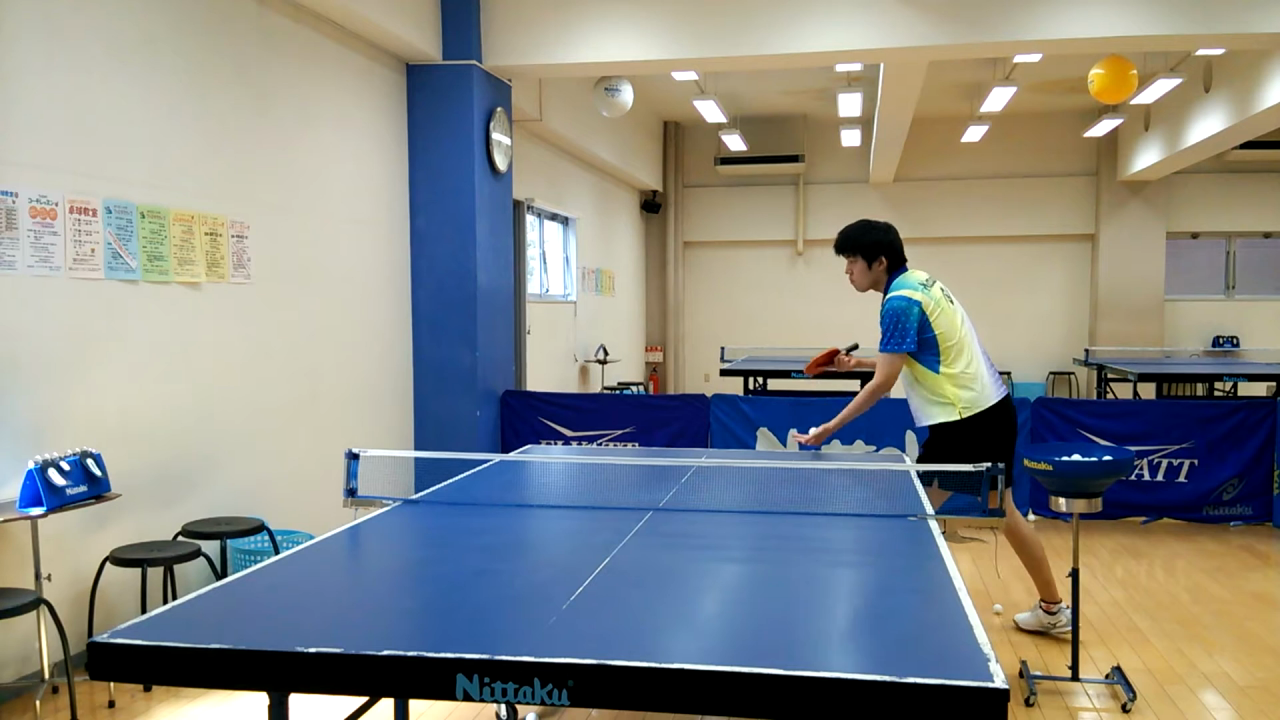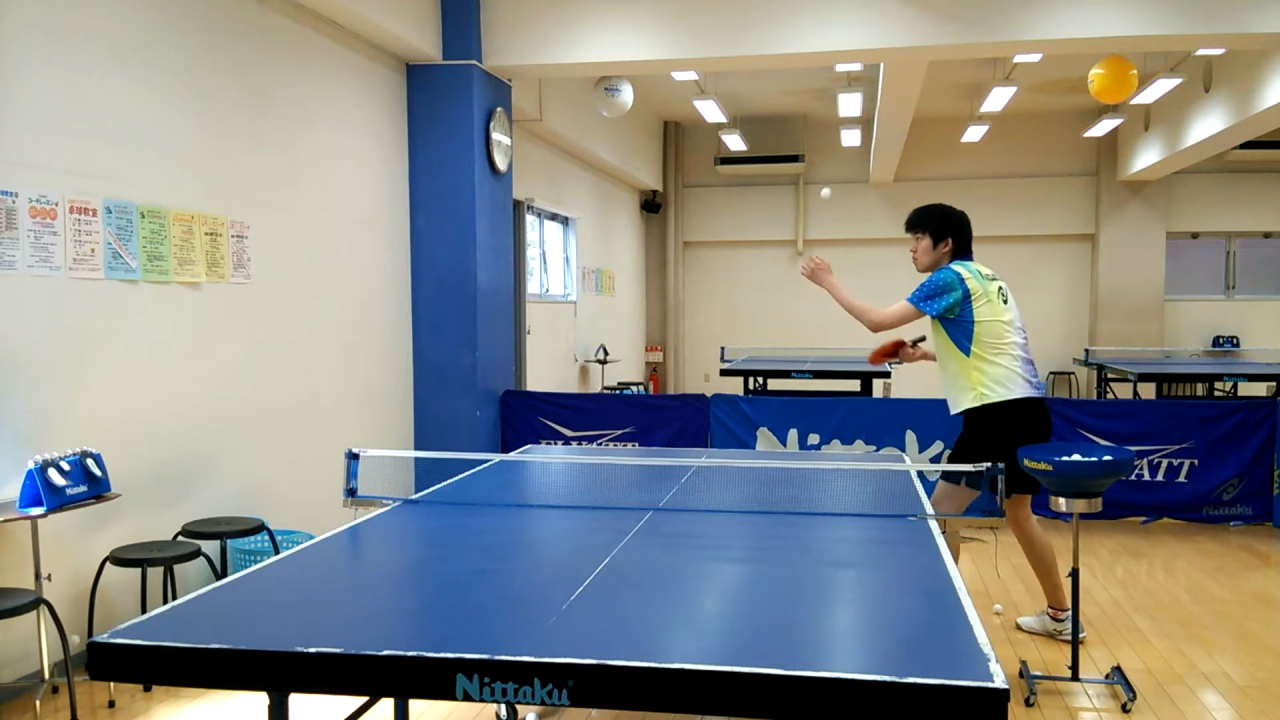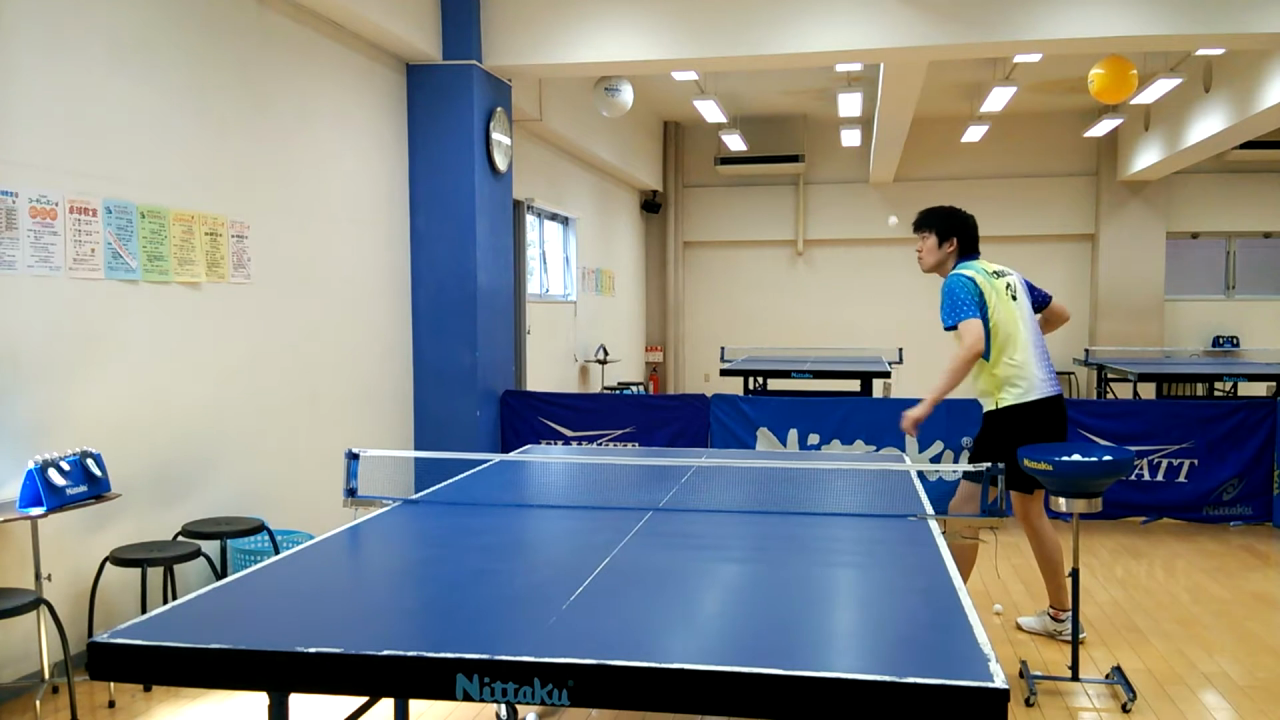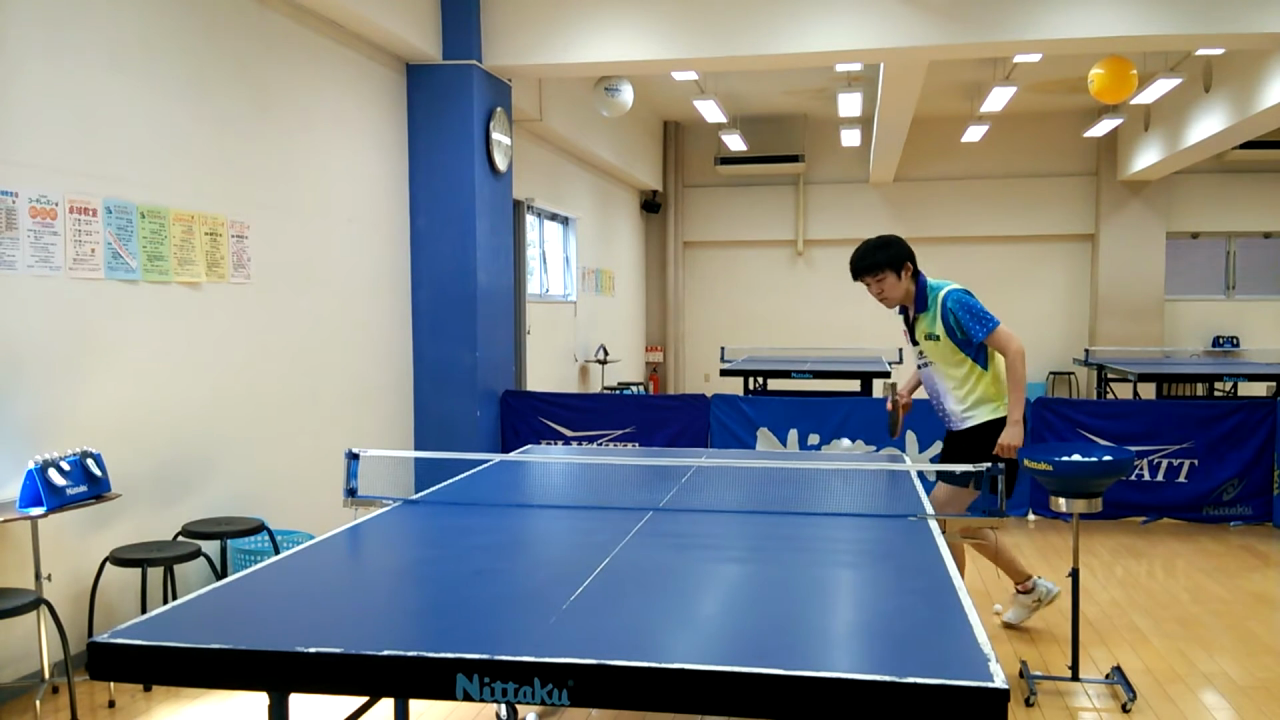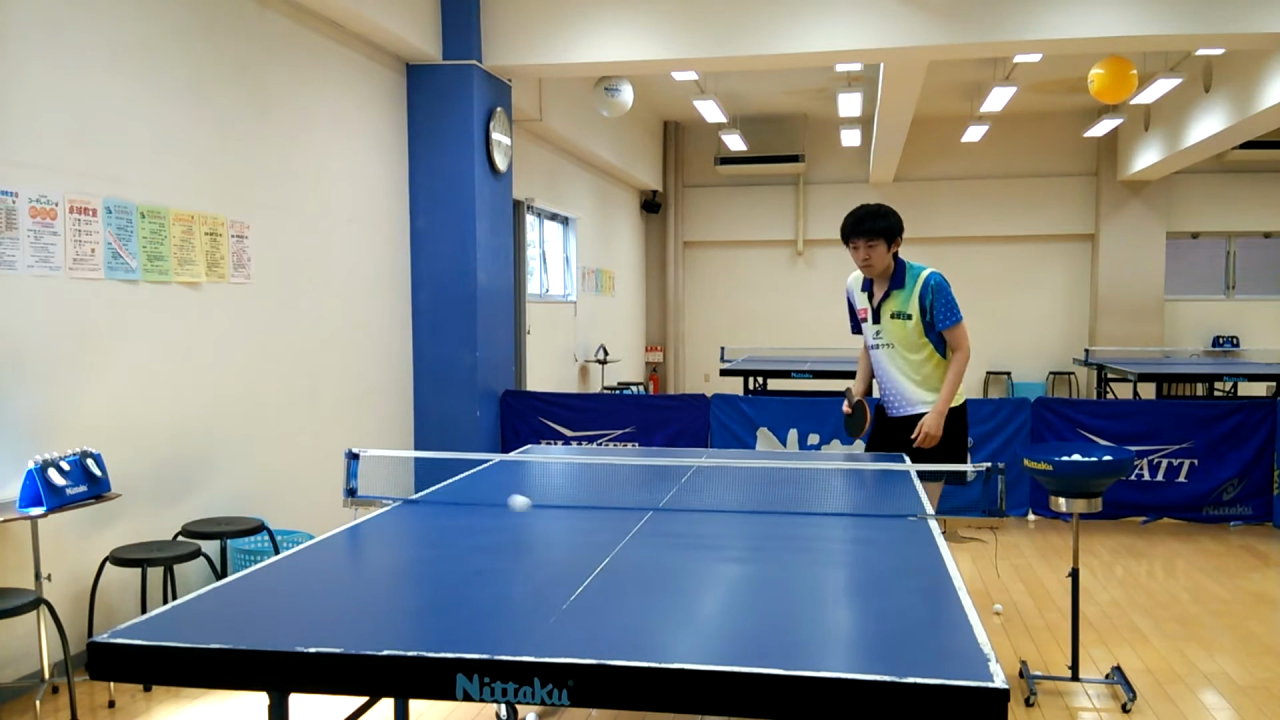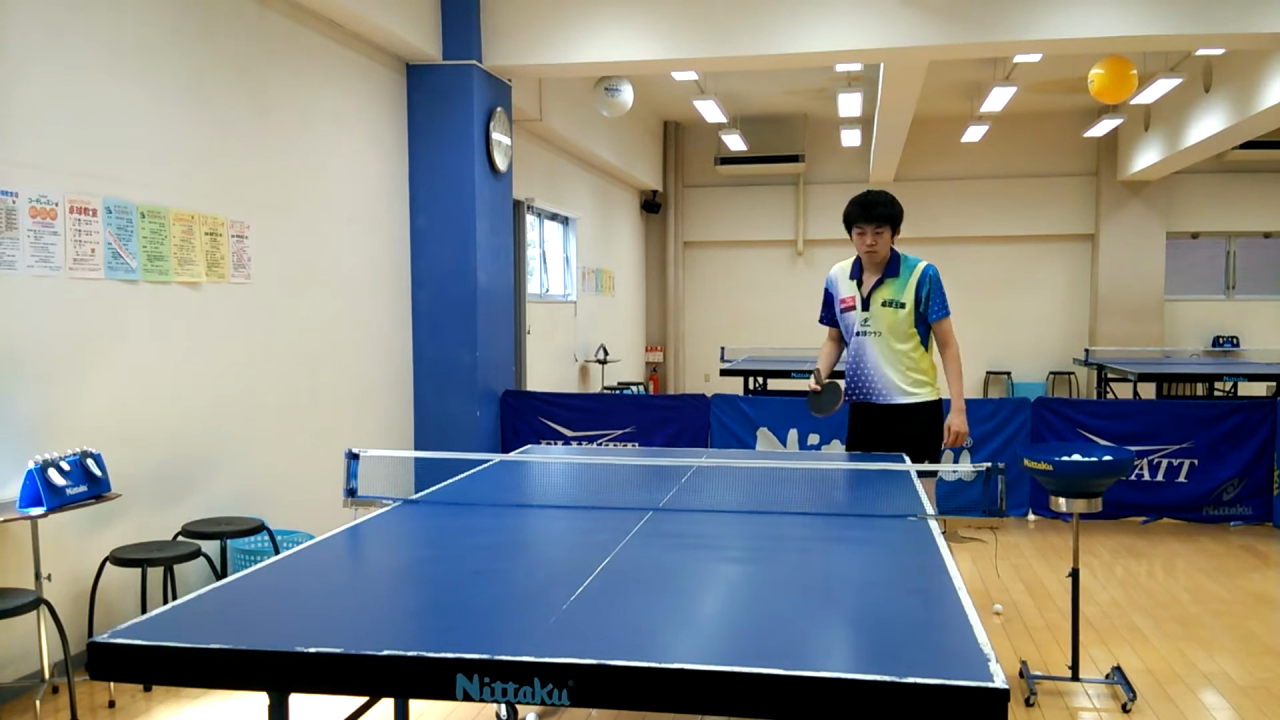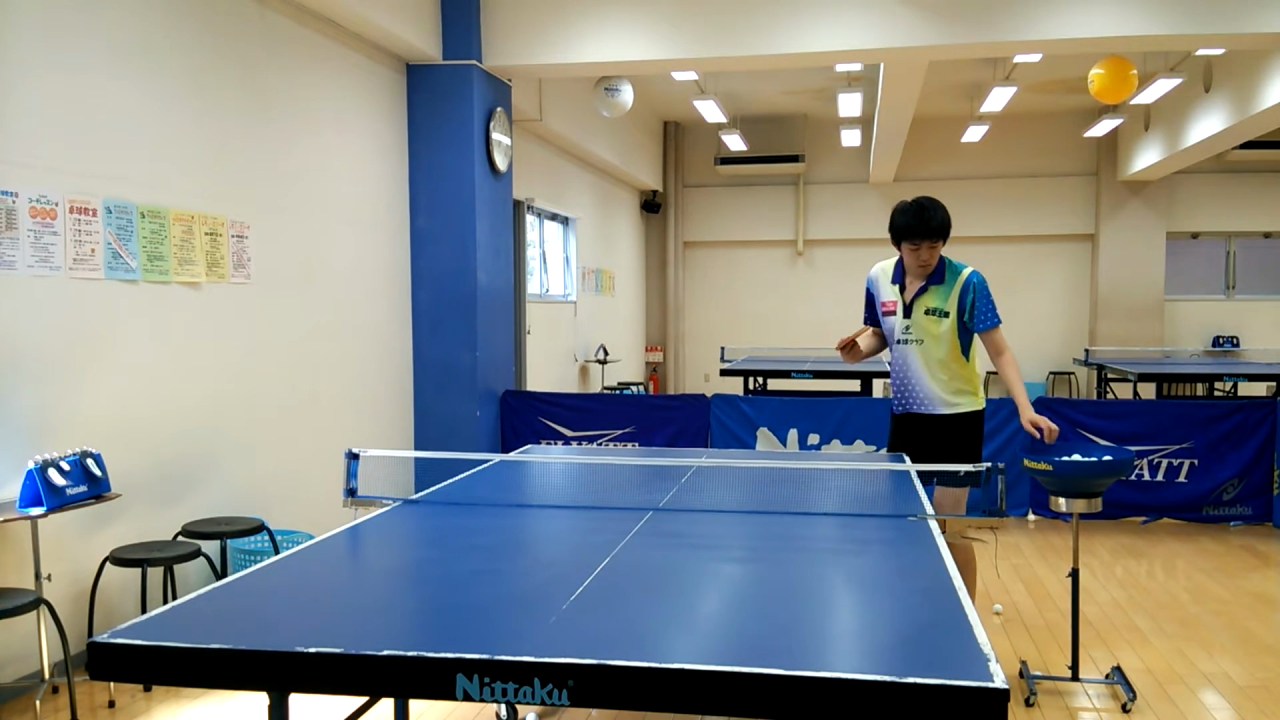
dt=0.4s
person 1, frame 1
left shoulder: (900, 302)
right shoulder: (921, 283)
left elbow: (884, 383)
left wrist: (831, 427)
right wrist: (862, 361)
left hip: (966, 422)
right hip: (994, 410)
right knee: (1002, 510)
right ankle: (1053, 608)
person 1, frame 2
left shoulder: (952, 278)
right shoulder: (985, 279)
left elbow: (879, 321)
left wrist: (829, 283)
right wrist: (927, 354)
left hip: (997, 415)
right hip: (1029, 410)
left knee: (941, 513)
right knee: (1020, 515)
right ankle: (1060, 615)
person 1, frame 3
left shoulder: (959, 282)
right shoulder: (1005, 275)
left elbow: (971, 347)
right elbow: (1056, 313)
left wrist: (926, 405)
left hip: (1014, 412)
right hip: (1047, 405)
left knee: (962, 512)
right knee: (1029, 511)
right ankle: (1061, 616)
person 1, frame 4
left shoulder: (950, 299)
right shoulder: (908, 308)
left elbow: (1013, 350)
left wrist: (1014, 423)
right wrist: (909, 388)
left hip: (990, 424)
right hip: (964, 425)
left knee: (938, 517)
right knee: (953, 518)
right ankle: (1029, 586)
person 1, frame 5
left shoulder: (929, 283)
right shoulder: (855, 288)
left elbow: (961, 349)
left wrist: (937, 412)
right wrist: (857, 394)
left hip: (933, 415)
right hip: (889, 415)
person 1, frame 6
left shoulder: (922, 275)
right shoulder: (837, 278)
left elbow: (947, 346)
left wrist: (958, 409)
right wrist: (821, 375)
left hip: (915, 408)
right hip: (863, 409)
person 1, frame 7
left shoulder: (967, 282)
right shoulder: (878, 278)
left elbow: (1000, 352)
left wrist: (1025, 408)
right wrist: (858, 350)
left hip: (956, 417)
right hip: (906, 414)
left knee: (948, 524)
